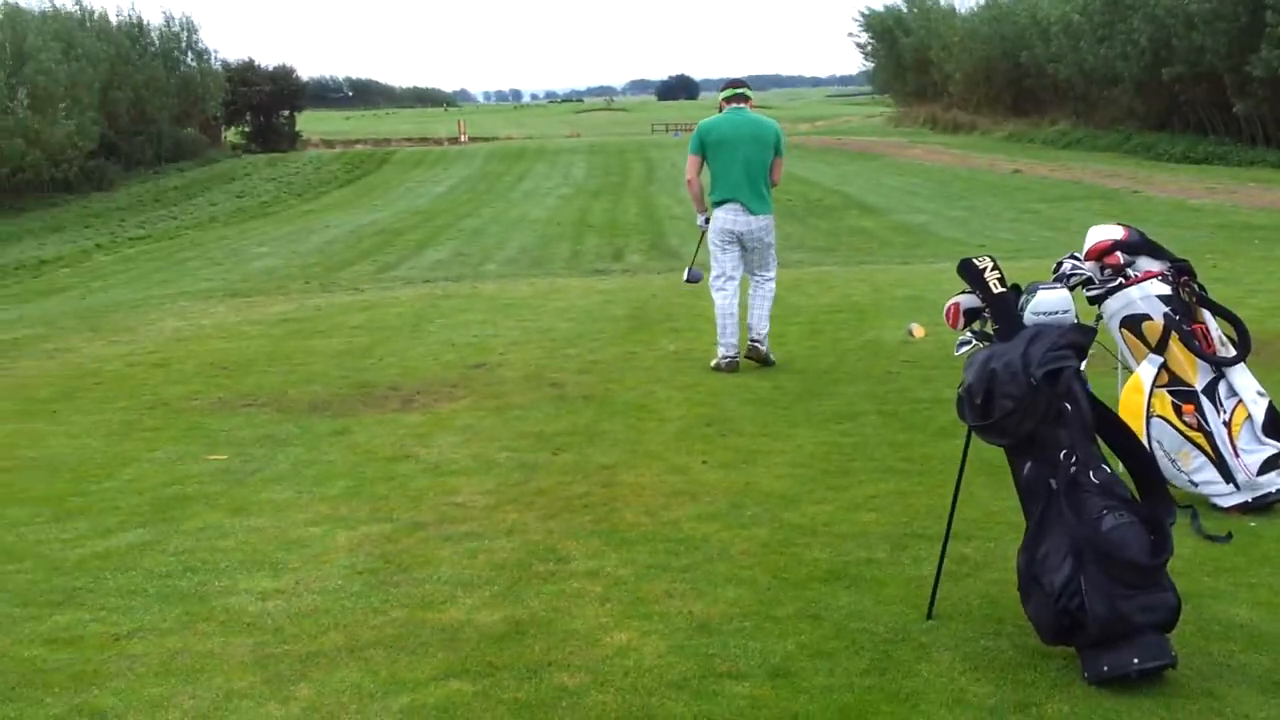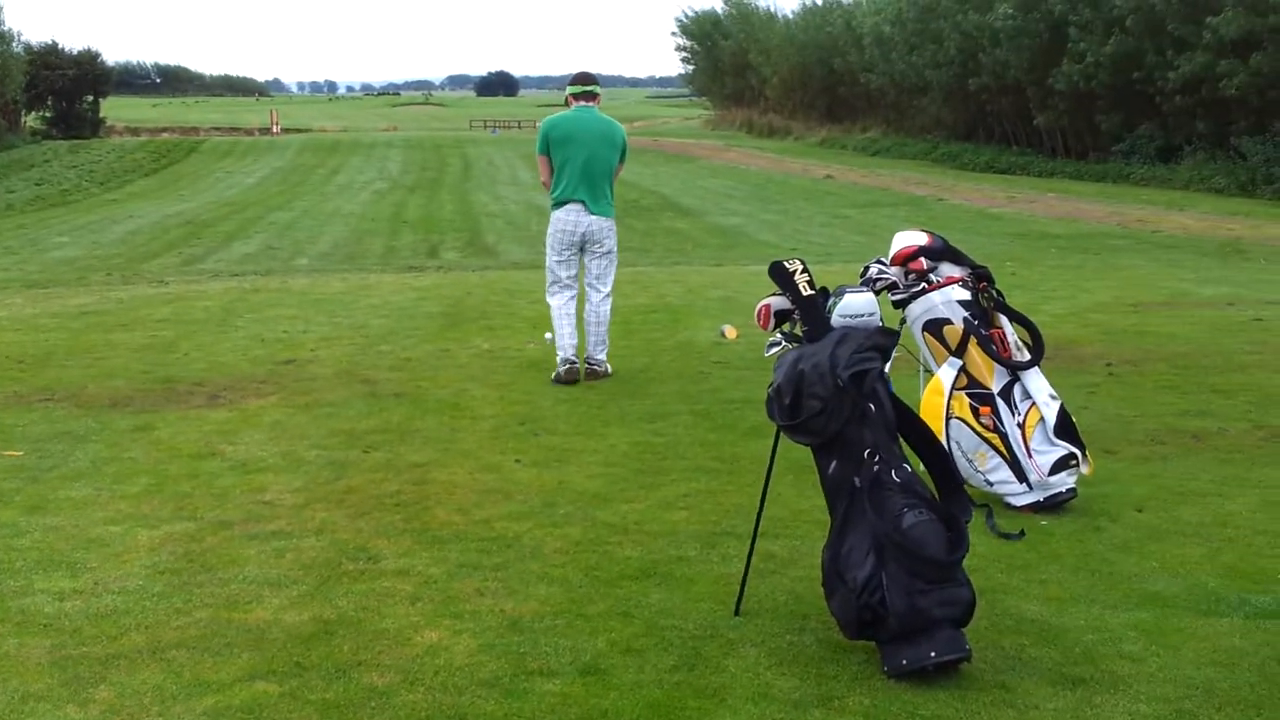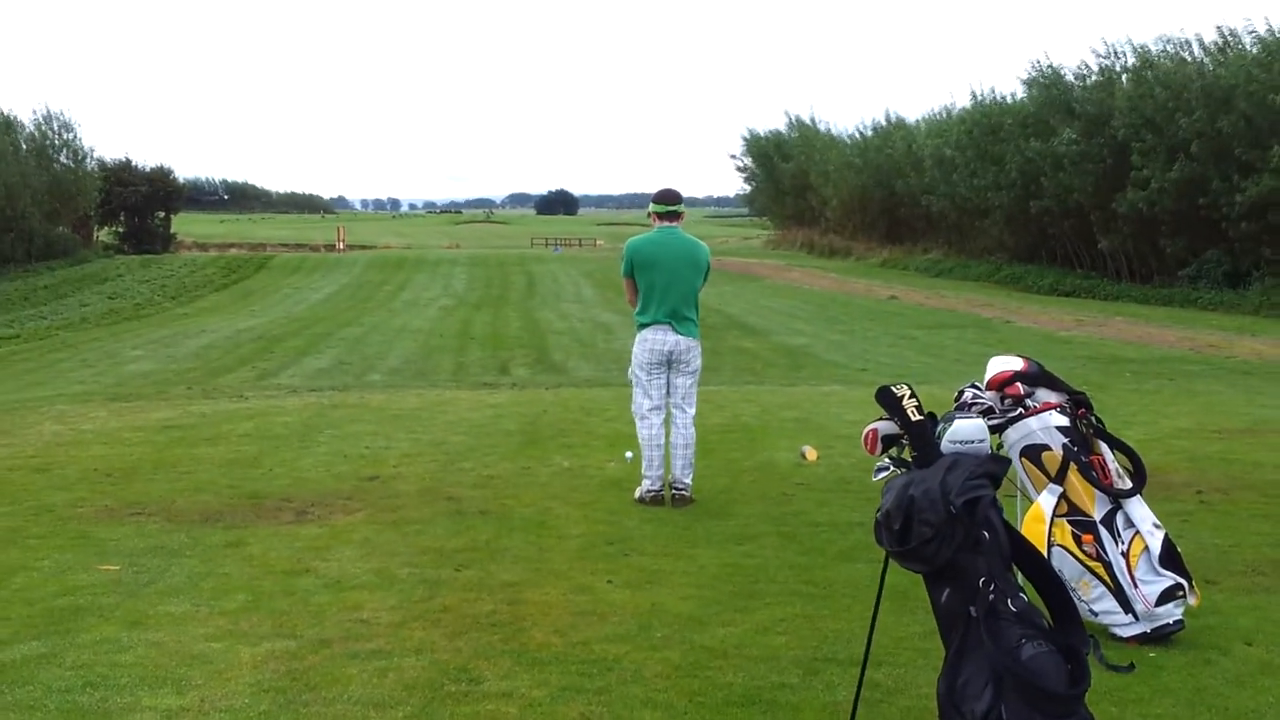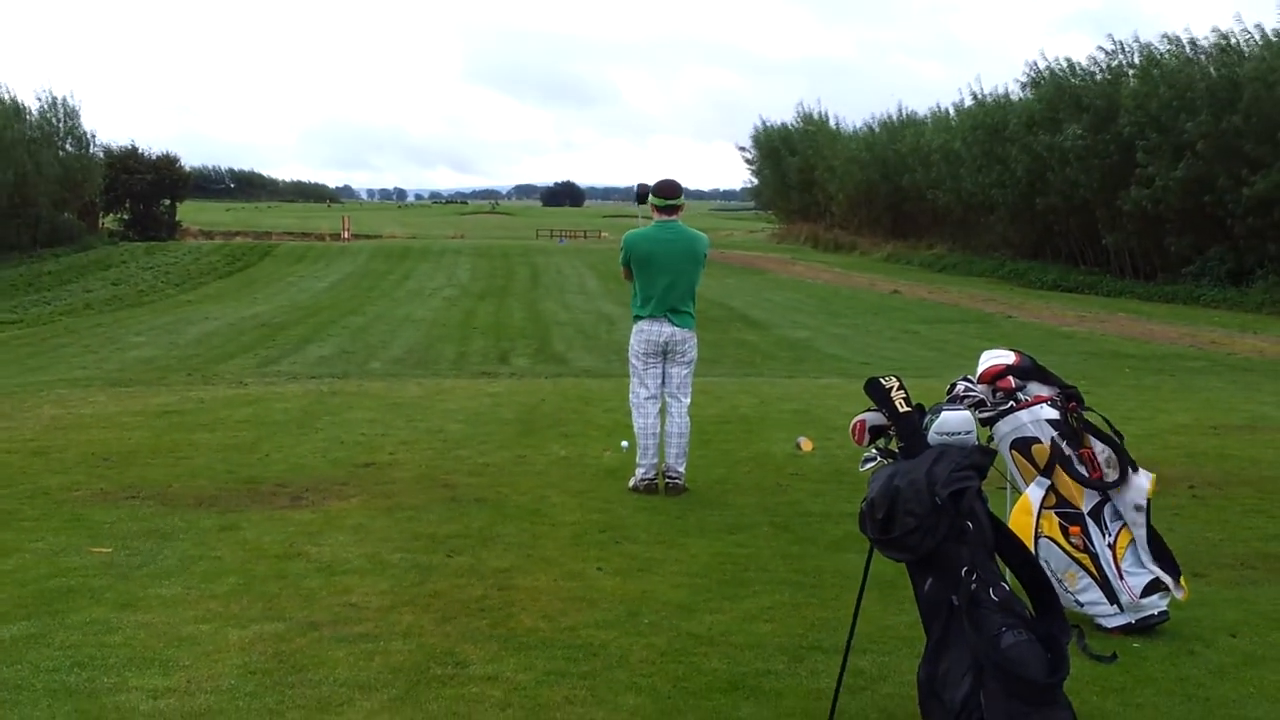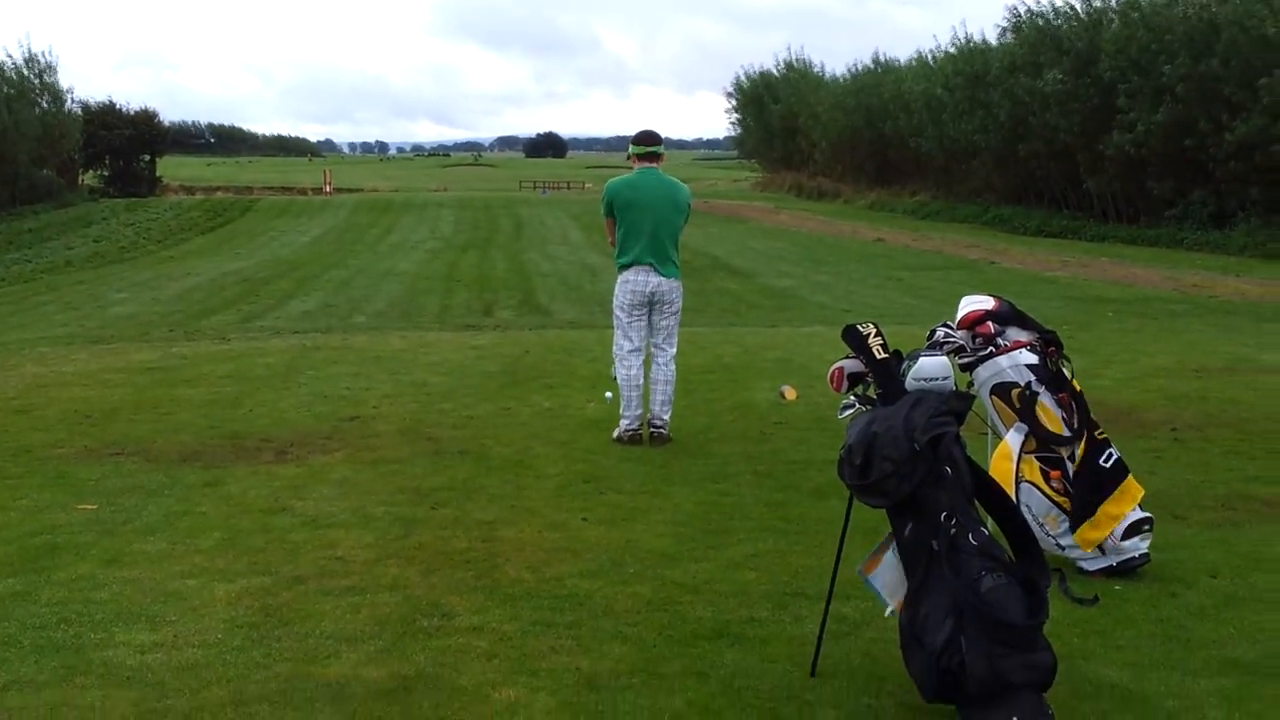
dt=0.7s
person 1, frame 1
left shoulder: (706, 127)
right shoulder: (771, 128)
left elbow: (691, 178)
right elbow: (775, 179)
left wrist: (701, 212)
left hip: (723, 216)
right hip: (760, 217)
left knee: (725, 287)
right knee: (763, 279)
left ankle: (728, 354)
right ankle: (758, 341)
person 1, frame 2
left shoulder: (551, 125)
right shoulder: (616, 130)
left elbow: (546, 179)
left hip: (564, 217)
right hip: (601, 220)
left knee: (561, 291)
right knee: (599, 294)
left ankle: (568, 362)
right ankle: (596, 362)
person 1, frame 3
left shoulder: (635, 247)
right shoulder: (700, 250)
left elbow: (631, 297)
left hip: (650, 338)
right hip: (687, 339)
left knee: (650, 415)
right knee: (683, 415)
left ankle: (652, 487)
right ankle: (682, 487)
person 1, frame 4
left shoulder: (633, 239)
right shoulder: (699, 242)
left hip: (647, 329)
right hip: (683, 331)
left knee: (645, 403)
right knee: (678, 405)
left ankle: (647, 476)
right ankle: (675, 476)
person 1, frame 5
left shoulder: (615, 188)
right shoulder: (681, 191)
left elbow: (613, 237)
right elbow: (677, 233)
left hip: (632, 279)
right hip: (669, 280)
left knee: (629, 355)
right knee: (665, 355)
left ankle: (631, 427)
right ankle: (660, 425)
